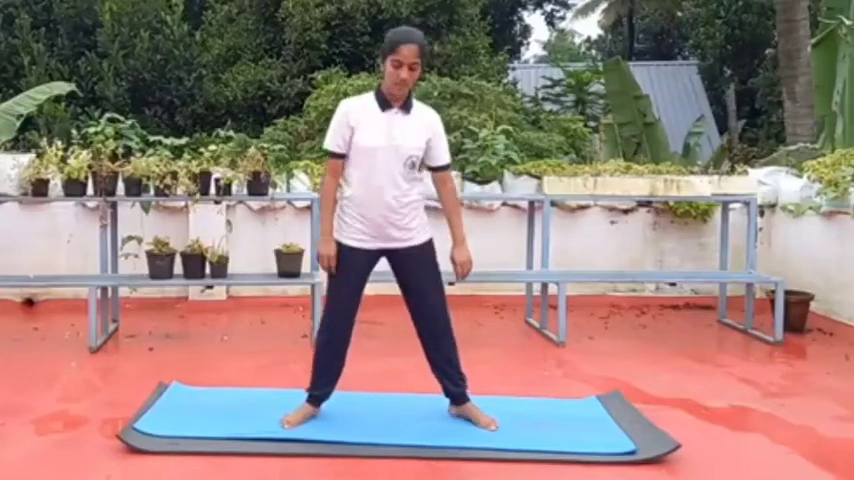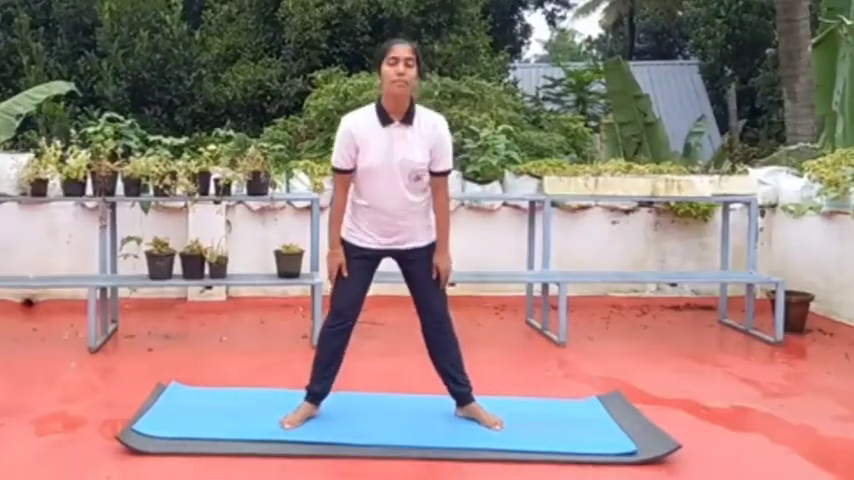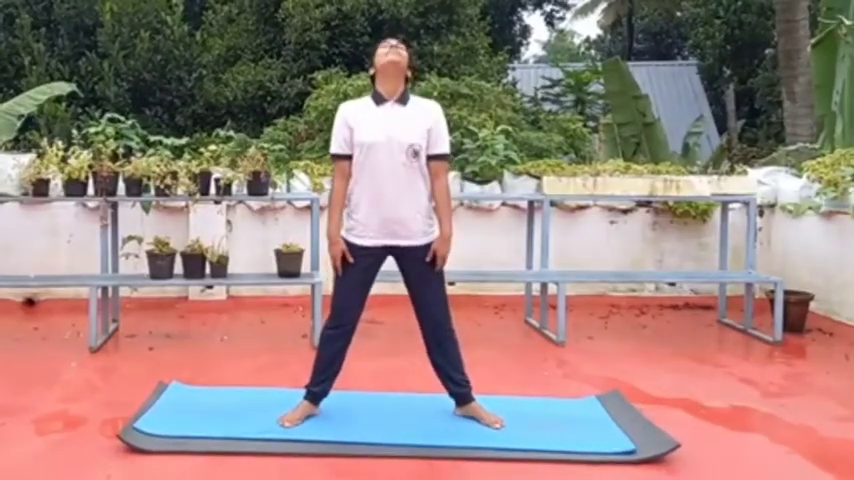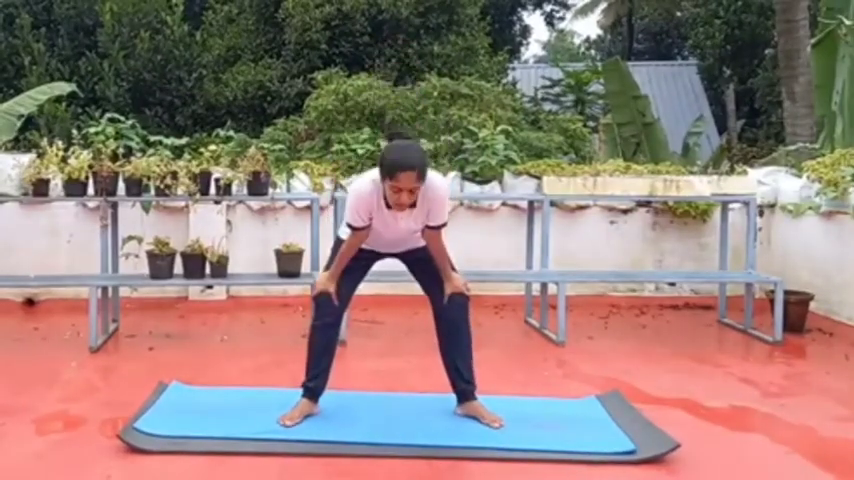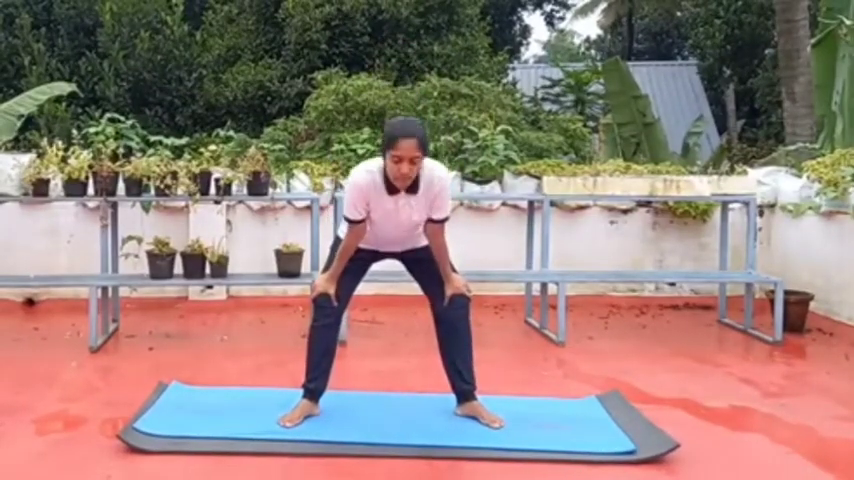
dt=1s
person 1, frame 1
left shoulder: (428, 120)
right shoulder: (351, 110)
left elbow: (444, 183)
right elbow: (332, 176)
left wrist: (460, 243)
right wrist: (326, 235)
left hip: (410, 238)
right hip: (354, 237)
left knee: (434, 317)
right knee: (336, 320)
left ankle: (460, 400)
right ankle: (314, 400)
person 1, frame 2
left shoulder: (434, 126)
right shoulder: (354, 125)
left elbow: (440, 192)
right elbow: (341, 189)
left wrist: (442, 249)
right wrist: (334, 247)
left hip: (417, 241)
right hip: (361, 240)
left knee: (437, 319)
right knee: (340, 318)
left ankle: (466, 401)
right ankle: (312, 401)
person 1, frame 3
left shoulder: (429, 111)
right shoulder: (350, 112)
left elbow: (439, 176)
right elbow: (341, 177)
left wrist: (445, 232)
right wrist: (333, 233)
left hip: (417, 236)
right hip: (361, 236)
left knee: (436, 319)
right knee: (341, 319)
left ankle: (465, 400)
right ankle: (311, 400)
person 1, frame 4
left shoulder: (437, 188)
right shoulder: (362, 189)
left elbow: (433, 239)
right elbow: (356, 239)
left wrist: (449, 277)
right wrist: (330, 276)
left hip: (414, 245)
right hip: (364, 245)
left knee: (454, 304)
right knee: (327, 306)
left ankle: (468, 399)
right ankle: (309, 399)
person 1, frame 5
left shoulder: (438, 178)
right shoulder: (362, 178)
left elbow: (435, 235)
right elbow: (354, 235)
left wrist: (449, 278)
right wrist: (330, 277)
left hip: (415, 245)
right hip: (363, 244)
left knee: (454, 305)
right knee: (326, 307)
left ankle: (467, 400)
right ankle: (310, 400)
